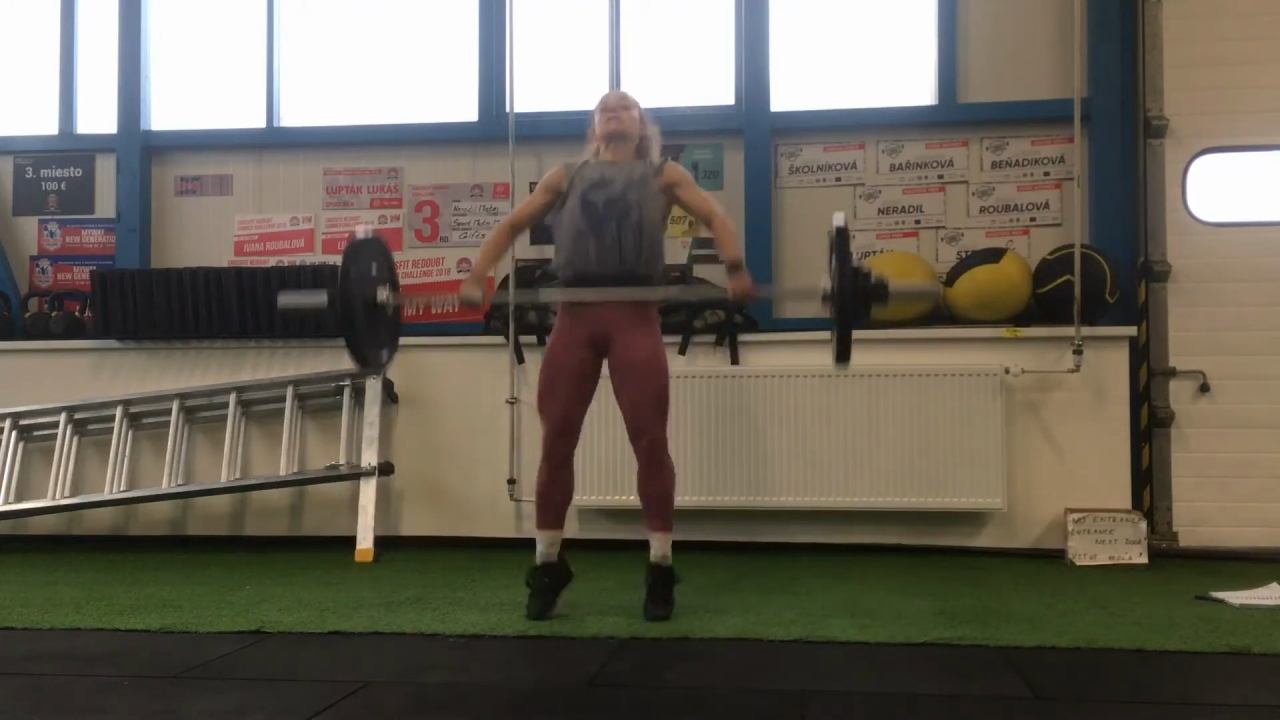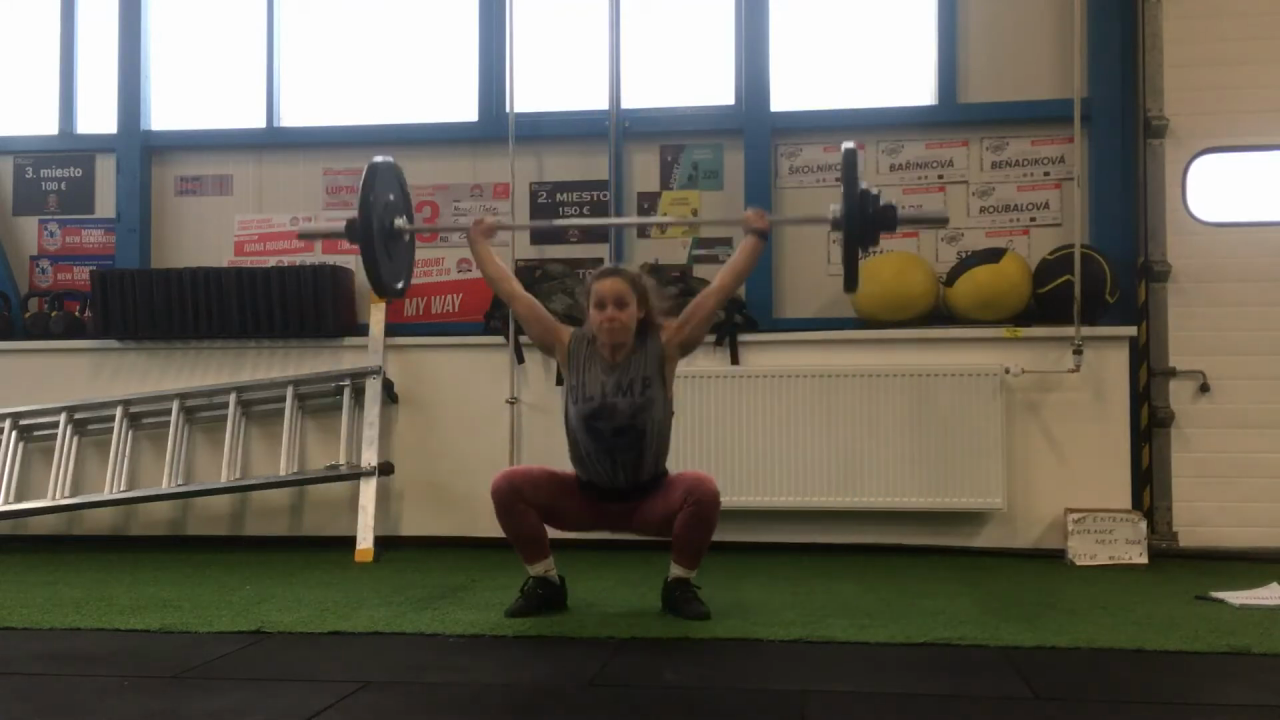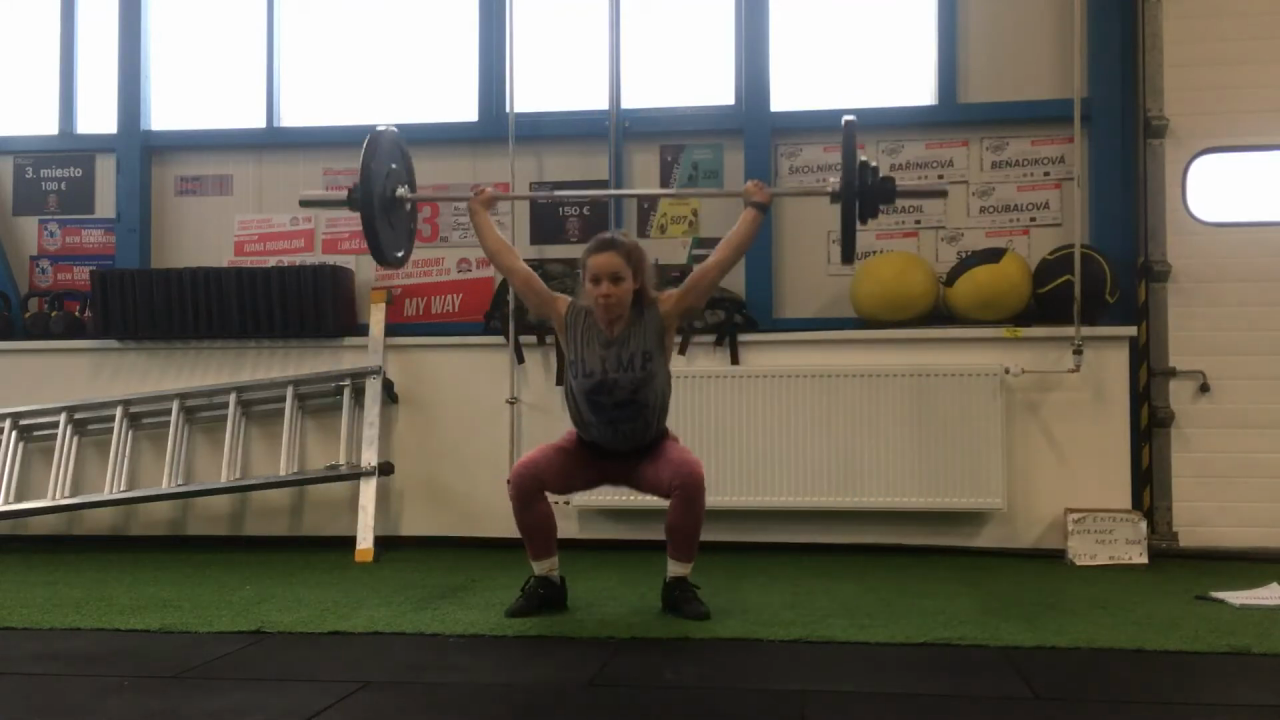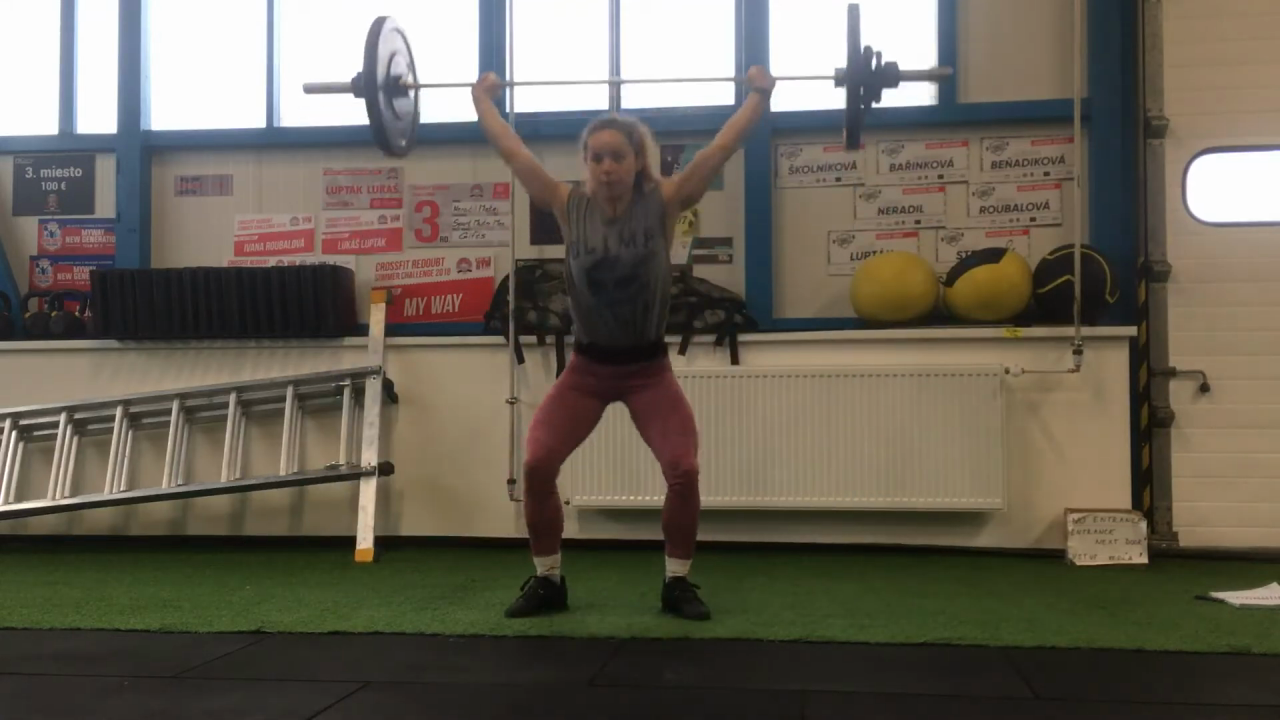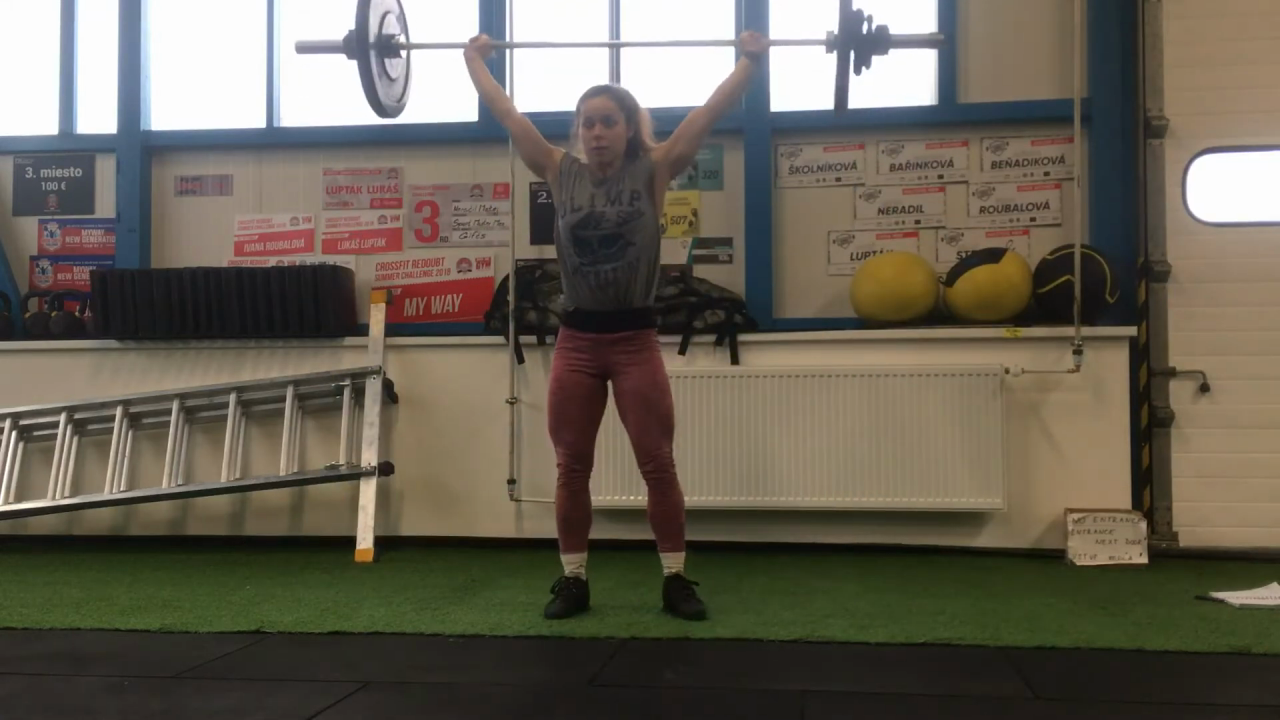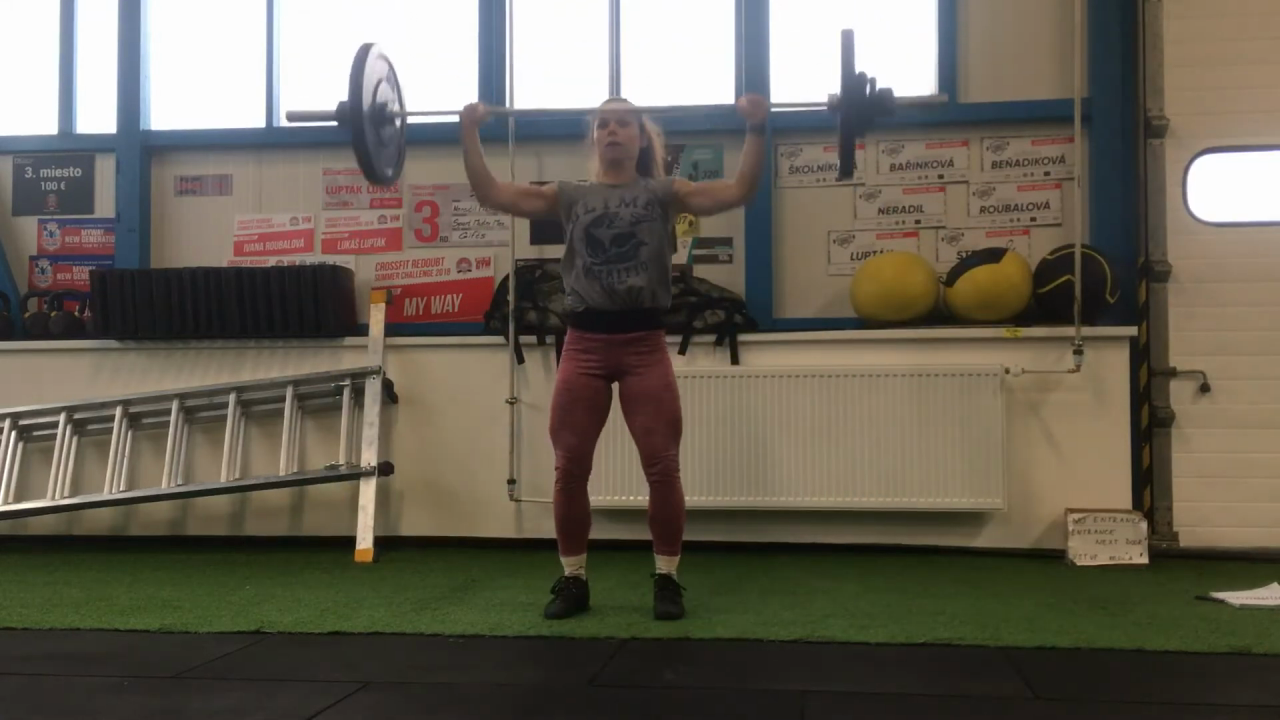
dt=0.5s
person 1, frame 1
left shoulder: (662, 174)
right shoulder: (567, 176)
left elbow: (714, 216)
right elbow: (513, 222)
left wrist: (734, 267)
right wrist: (479, 272)
left hip: (635, 315)
right hip: (575, 314)
left knee: (650, 442)
right knee: (558, 441)
left ankle: (659, 567)
right ankle: (548, 563)
person 1, frame 2
left shoulder: (664, 349)
right shoulder: (570, 348)
left elbow: (720, 290)
right elbow: (512, 293)
left wrist: (756, 235)
right wrist: (478, 241)
left hip: (649, 496)
right hip: (587, 496)
left knee: (703, 492)
right knee: (506, 487)
left ankle: (679, 584)
right ankle: (545, 583)
person 1, frame 3
left shoulder: (660, 317)
right shoulder: (566, 319)
left elbow: (718, 263)
right elbow: (510, 265)
left wrist: (756, 208)
right wrist: (479, 213)
left hip: (649, 449)
right hip: (588, 449)
left knee: (688, 475)
right knee: (524, 476)
left ankle: (678, 584)
right ankle: (547, 582)
person 1, frame 4
left shoulder: (662, 205)
right shoulder: (568, 207)
left elbow: (720, 149)
right elbow: (513, 151)
left wrist: (759, 95)
right wrist: (483, 100)
left hip: (648, 367)
right hip: (586, 367)
left knee: (683, 470)
right knee: (537, 466)
left ankle: (677, 583)
right ankle: (547, 580)
person 1, frame 5
left shoulder: (652, 172)
right shoulder: (560, 173)
left elbow: (708, 114)
right elbow: (507, 115)
left wrist: (748, 59)
right wrist: (474, 59)
left hip: (634, 338)
right hip: (576, 339)
left knee: (657, 463)
right knee: (572, 467)
left ankle: (677, 580)
right ankle: (572, 580)
person 1, frame 6
left shoulder: (664, 193)
right shoulder: (569, 196)
left elbow: (739, 191)
right elbow: (491, 194)
left wrist: (755, 128)
right wrist: (470, 131)
left hip: (644, 342)
right hip: (584, 342)
left knee: (663, 468)
right knee: (569, 468)
left ankle: (667, 580)
right ankle: (572, 581)
